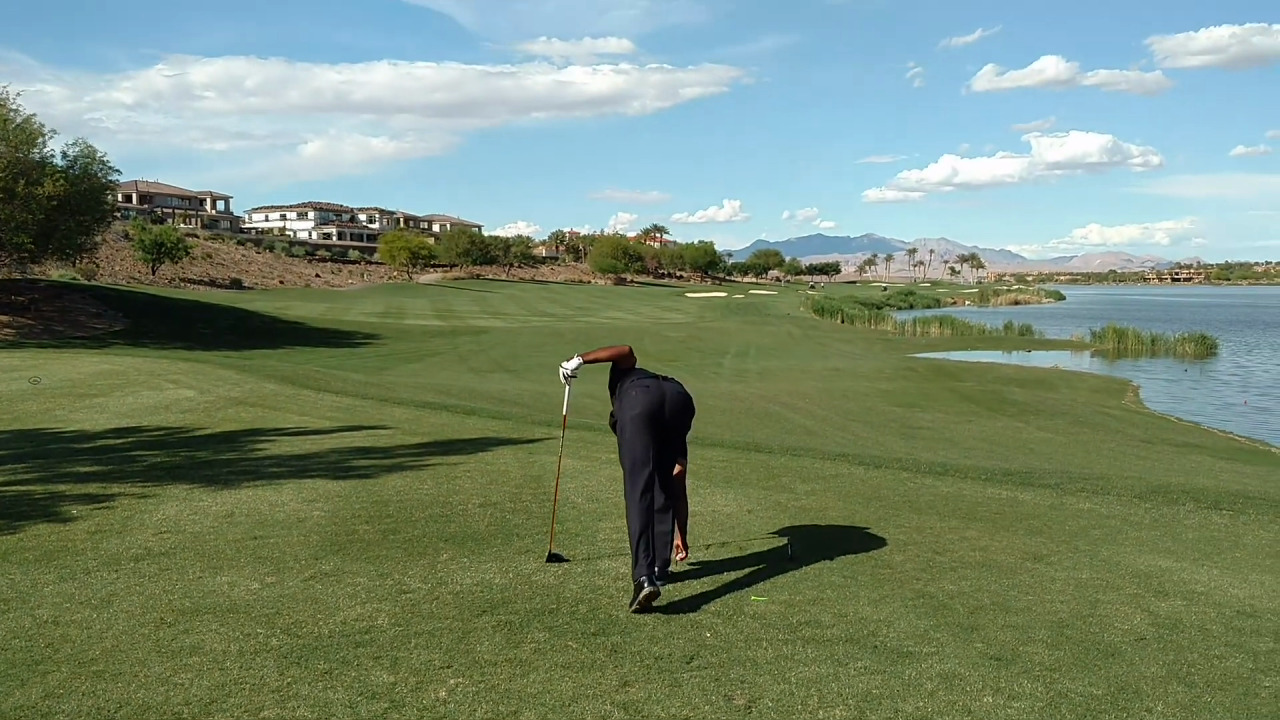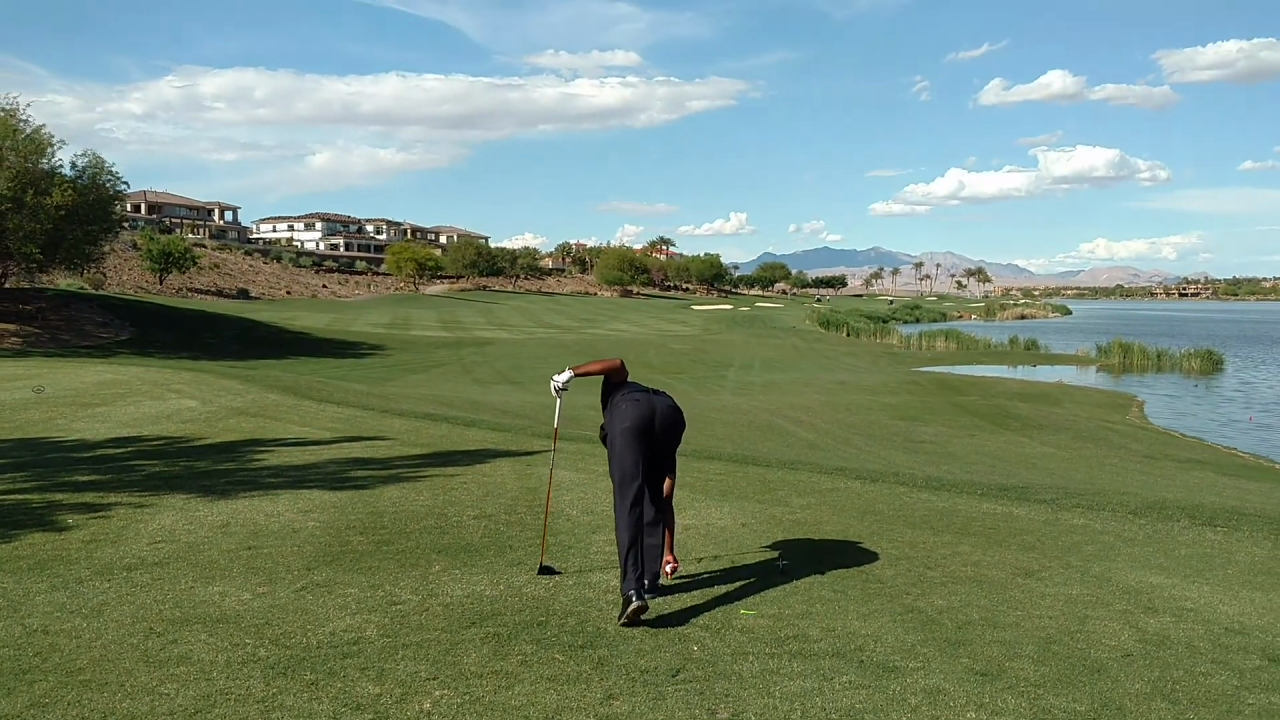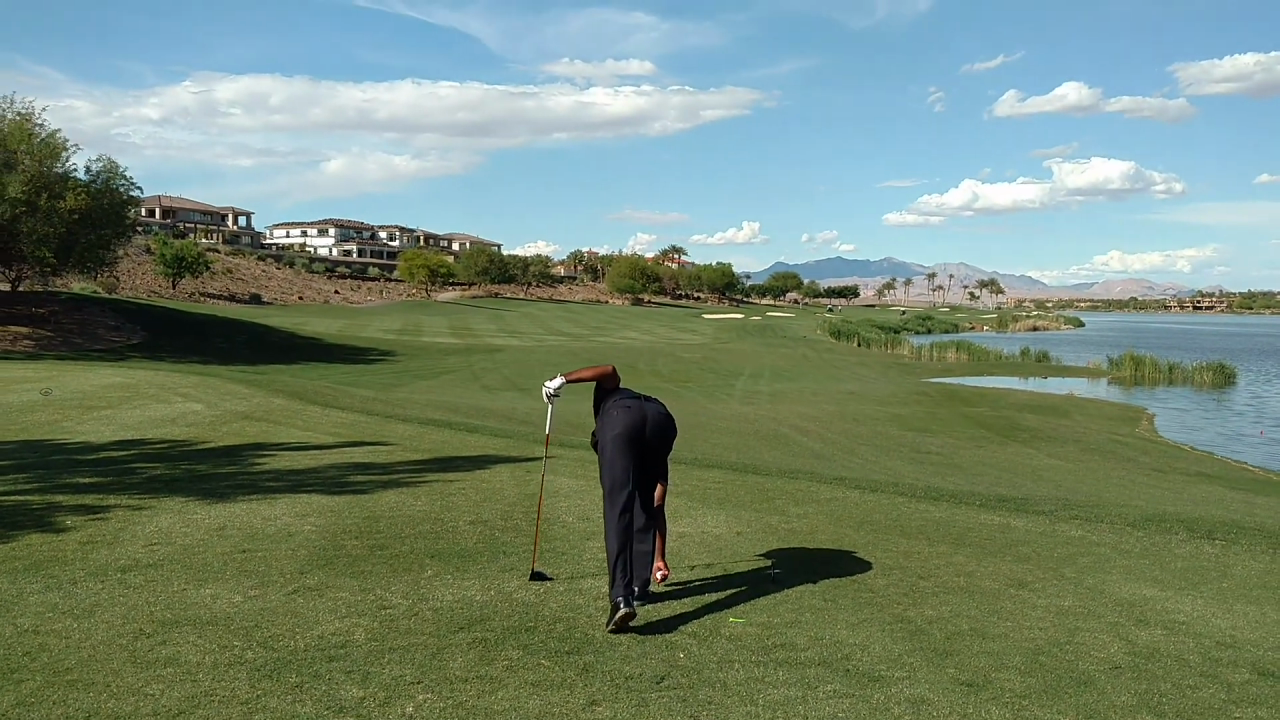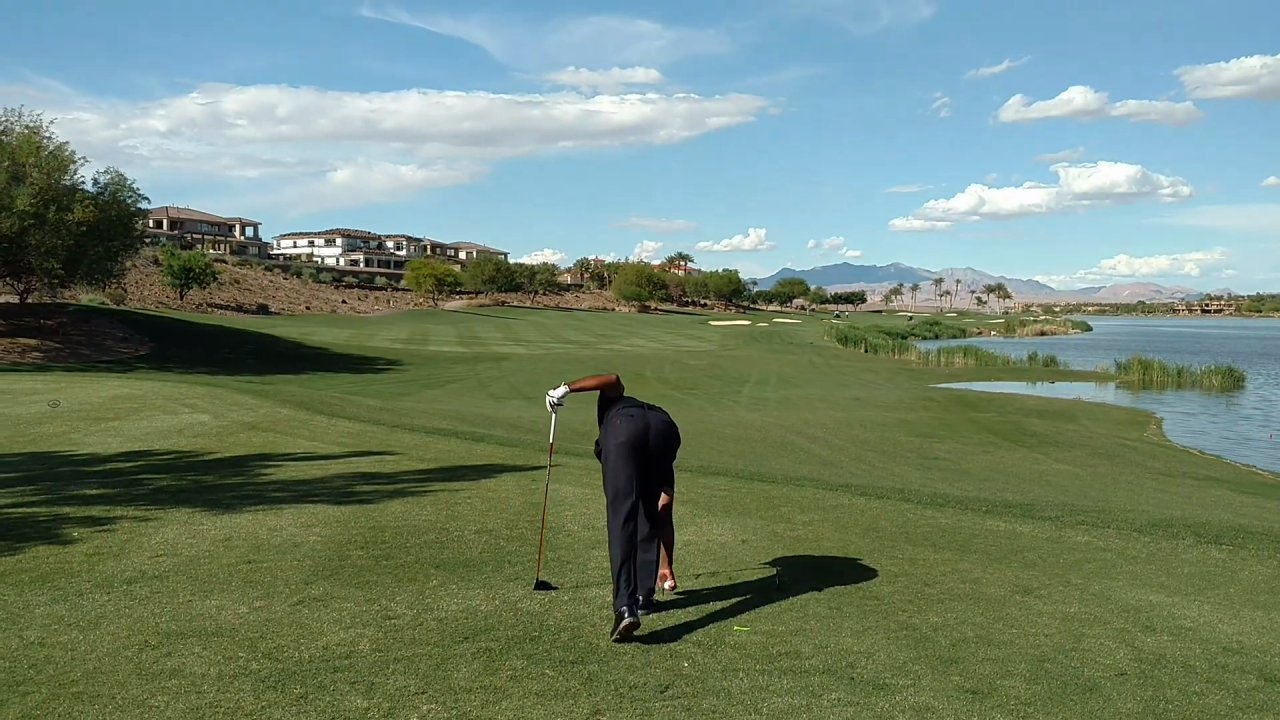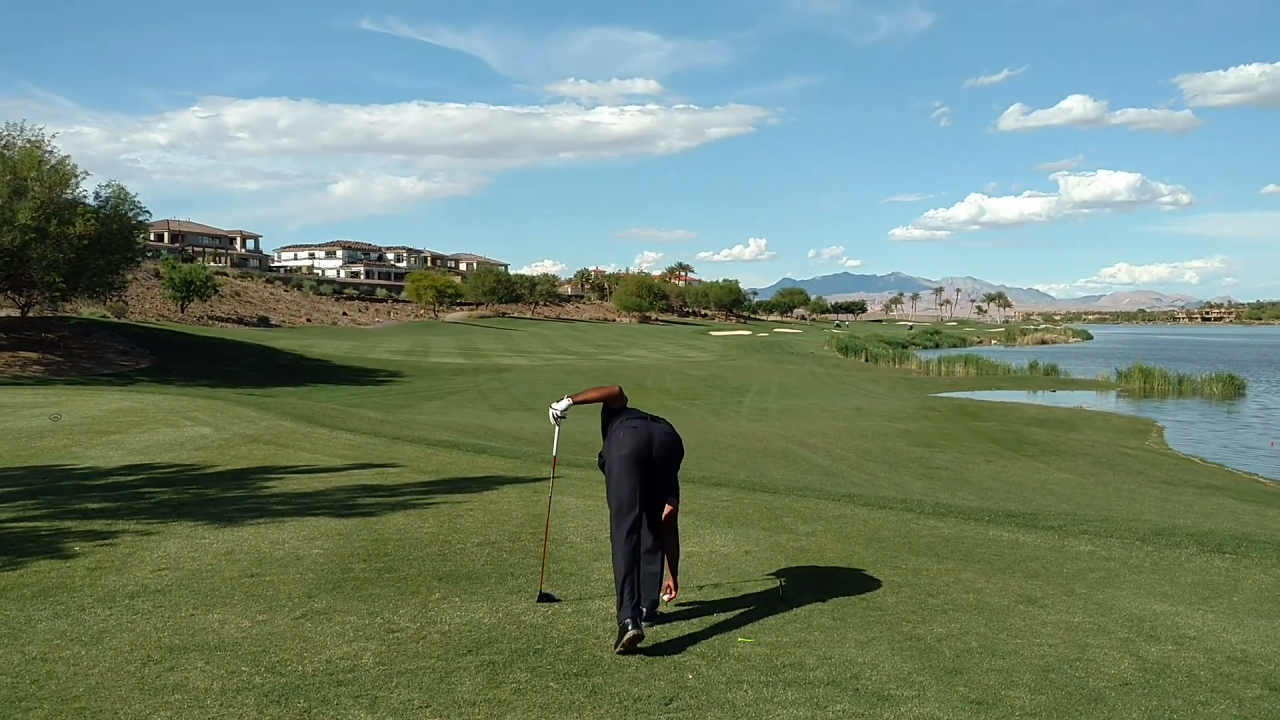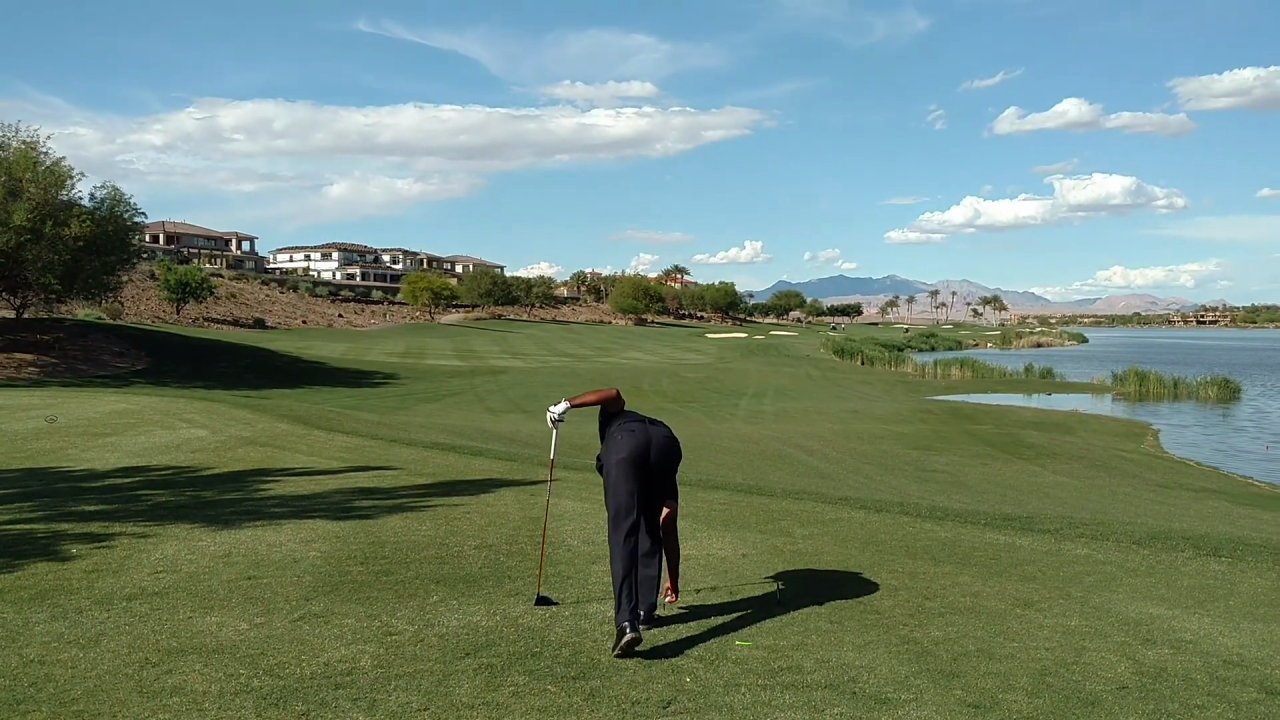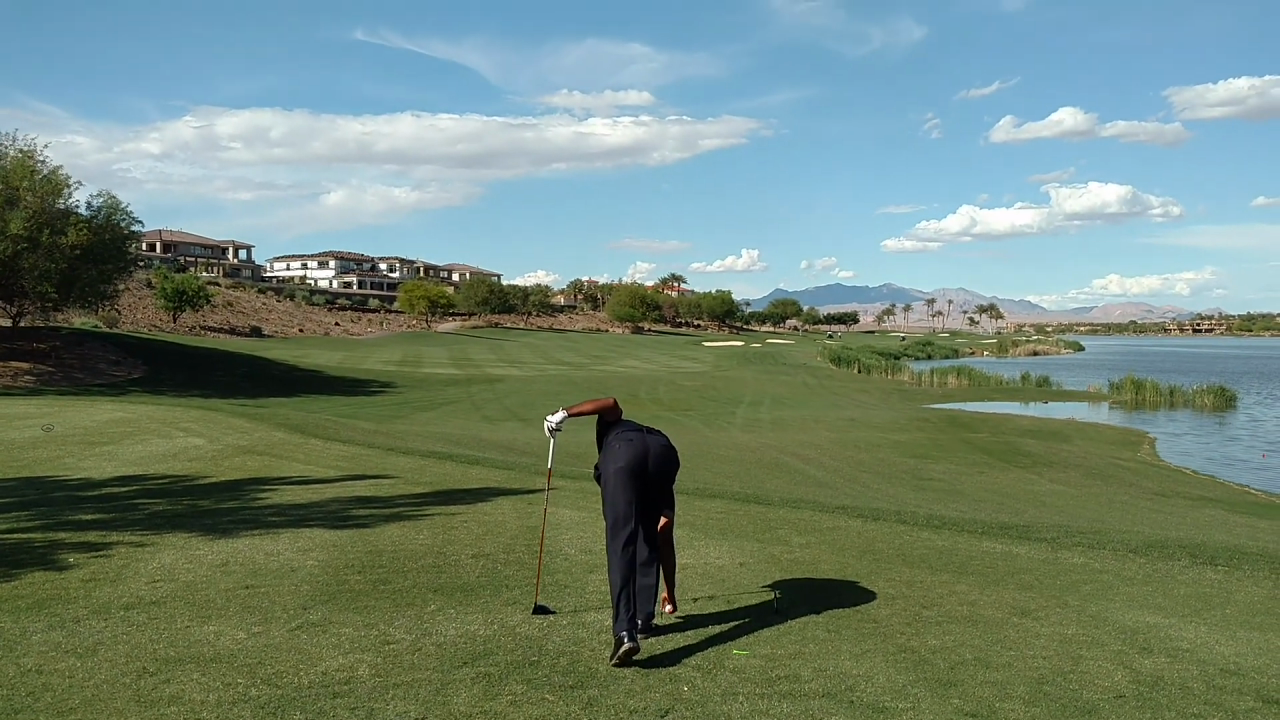
dt=0.4s
person 1, frame 1
left shoulder: (625, 380)
left elbow: (626, 352)
right elbow: (679, 486)
left wrist: (580, 360)
right wrist: (680, 538)
left hip: (638, 399)
right hip: (681, 400)
left knee: (639, 491)
right knee: (665, 485)
left ankle: (644, 577)
right ankle: (660, 566)
person 1, frame 2
left shoulder: (618, 395)
left elbow: (618, 365)
right elbow: (666, 501)
left wrist: (571, 373)
right wrist: (668, 552)
left hip: (629, 413)
right hip: (671, 416)
left knee: (628, 504)
right knee: (654, 499)
left ankle: (633, 591)
right ankle: (649, 578)
person 1, frame 3
left shoulder: (610, 399)
left elbow: (610, 372)
right elbow: (658, 507)
left wrist: (563, 379)
right wrist: (659, 559)
left hip: (621, 417)
right hip: (662, 422)
left knee: (618, 510)
right knee: (644, 506)
left ankle: (622, 598)
right ankle: (639, 586)
person 1, frame 4
left shoulder: (614, 409)
left elbow: (614, 381)
right elbow: (665, 514)
left wrist: (567, 388)
right wrist: (667, 566)
left hip: (623, 427)
right hip: (665, 431)
left knee: (621, 520)
right knee: (649, 515)
left ankle: (625, 607)
right ankle: (643, 595)
person 1, frame 5
left shoulder: (617, 419)
left elbow: (616, 392)
right elbow: (670, 526)
left wrist: (570, 401)
right wrist: (672, 578)
left hip: (627, 439)
right hip: (669, 443)
left knee: (625, 531)
right knee: (653, 526)
left ankle: (629, 620)
right ankle: (648, 607)
person 1, frame 6
left shoulder: (615, 423)
left elbow: (613, 395)
right elbow: (669, 528)
left wrist: (567, 404)
right wrist: (673, 580)
left hip: (624, 442)
right hip: (666, 445)
left knee: (622, 535)
right knee: (651, 530)
left ankle: (627, 623)
right ankle: (645, 611)
person 1, frame 7
left shoulder: (612, 431)
left elbow: (611, 404)
right elbow: (665, 539)
left wrist: (564, 413)
right wrist: (670, 591)
left hip: (622, 451)
right hip: (664, 455)
left knee: (621, 544)
right knee: (649, 539)
left ankle: (625, 632)
right ankle: (643, 620)
